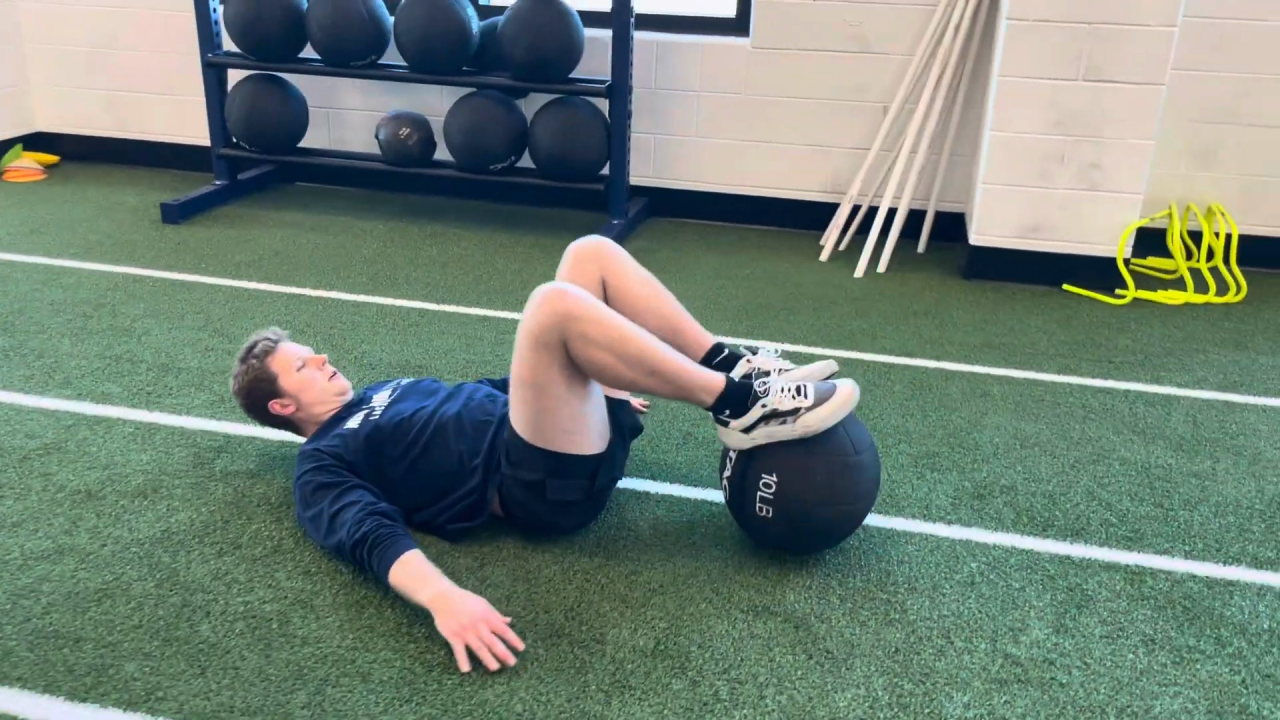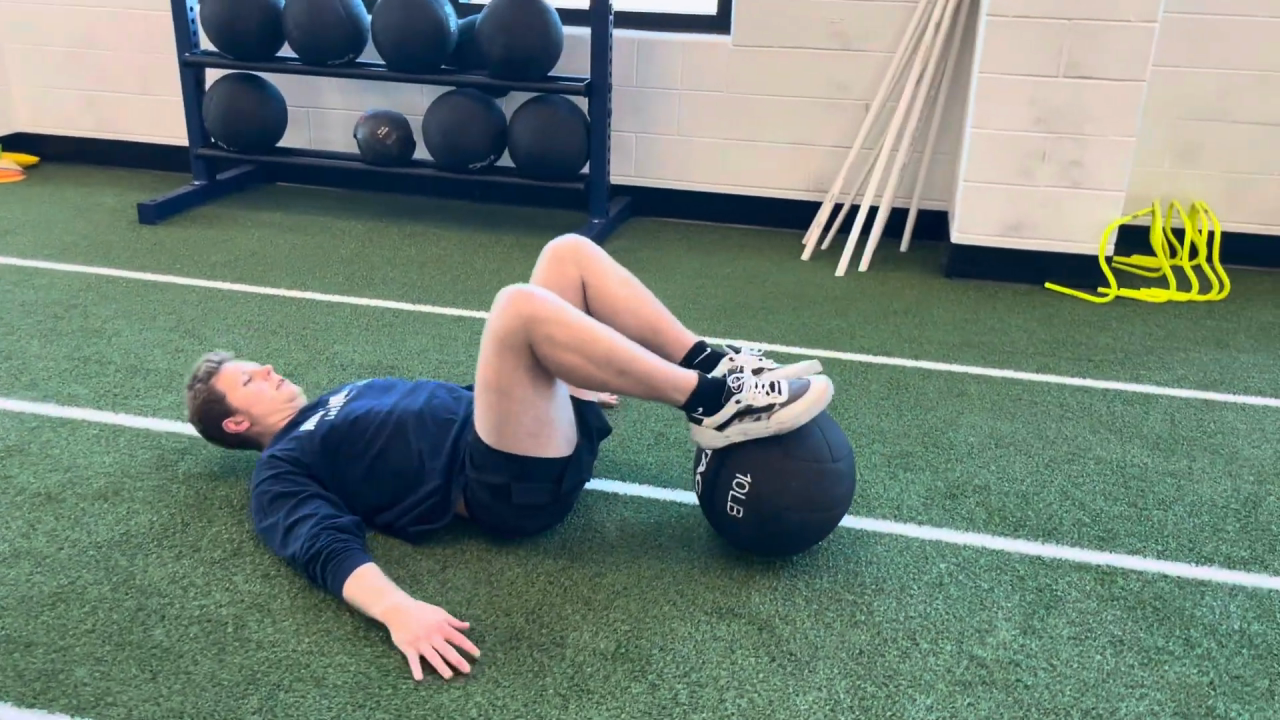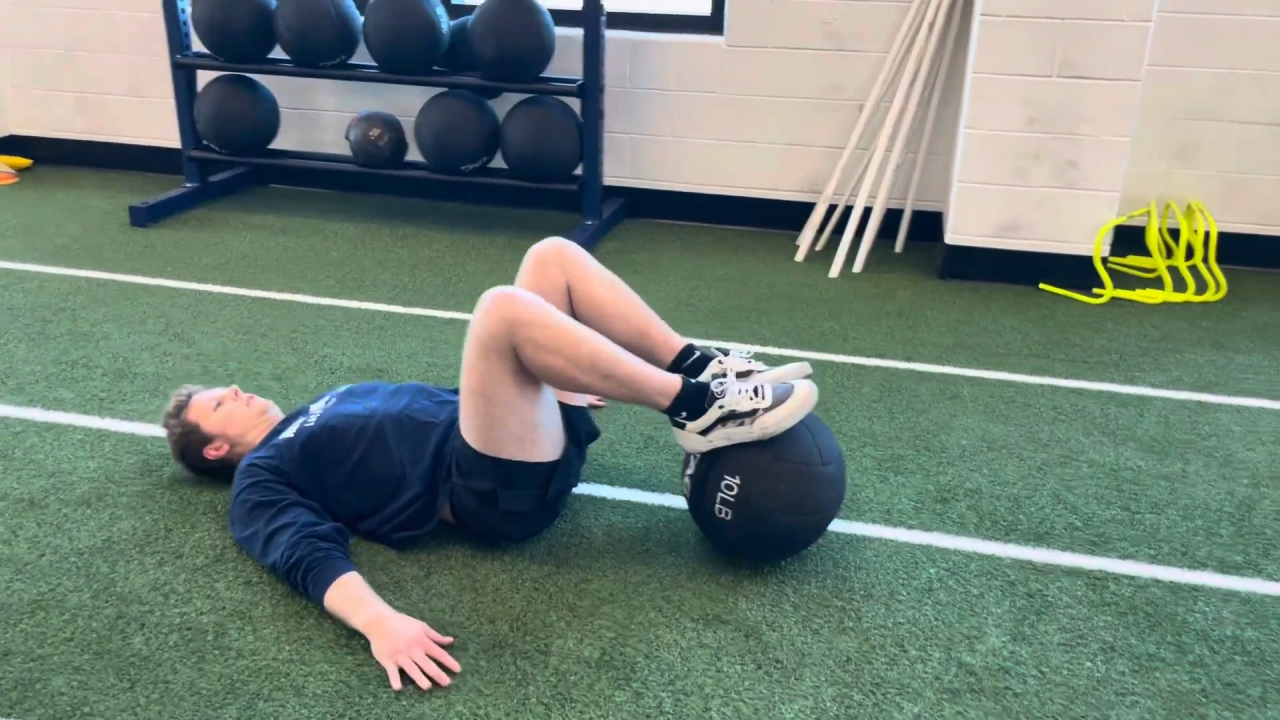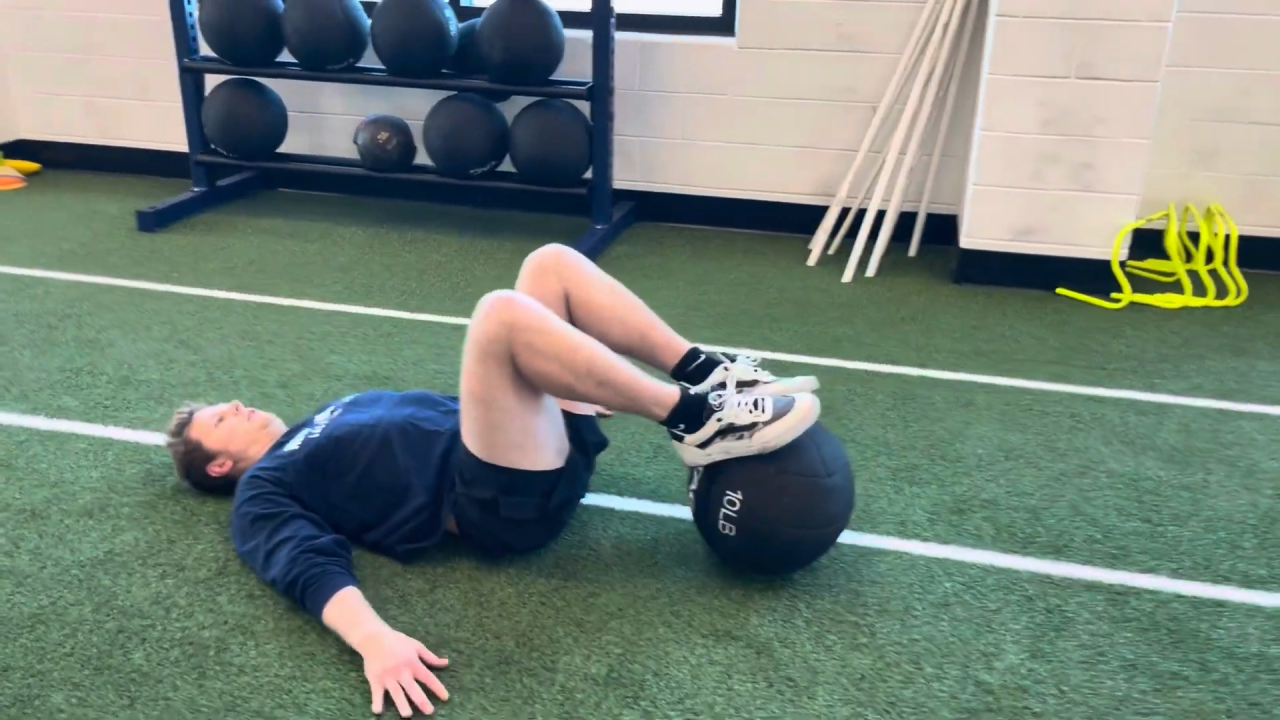
dt=0.2s
person 1, frame 1
left shoulder: (380, 395)
right elbow: (370, 535)
left wrist: (596, 391)
right wrist: (443, 597)
left hip: (585, 439)
right hip: (546, 483)
right knee: (554, 305)
person 1, frame 2
left shoulder: (342, 400)
right shoulder: (282, 472)
right elbow: (326, 549)
left wrist: (567, 389)
right wrist: (398, 610)
left hip: (551, 436)
right hip: (511, 484)
right knee: (518, 306)
right ankle: (715, 406)
person 1, frame 3
left shoulder: (322, 412)
right shoulder: (262, 480)
right elbow: (309, 557)
left wrist: (548, 391)
right wrist: (379, 622)
left hip: (539, 442)
right hip: (498, 488)
right knee: (503, 309)
right ankle: (699, 408)
person 1, frame 4
left shoulder: (326, 423)
right shoulder: (266, 492)
right elbow: (311, 570)
left wrist: (558, 401)
right wrist: (375, 640)
left hip: (547, 453)
right hip: (505, 496)
left knee: (552, 262)
right knee: (501, 313)
left ankle: (706, 379)
right ankle: (698, 421)
